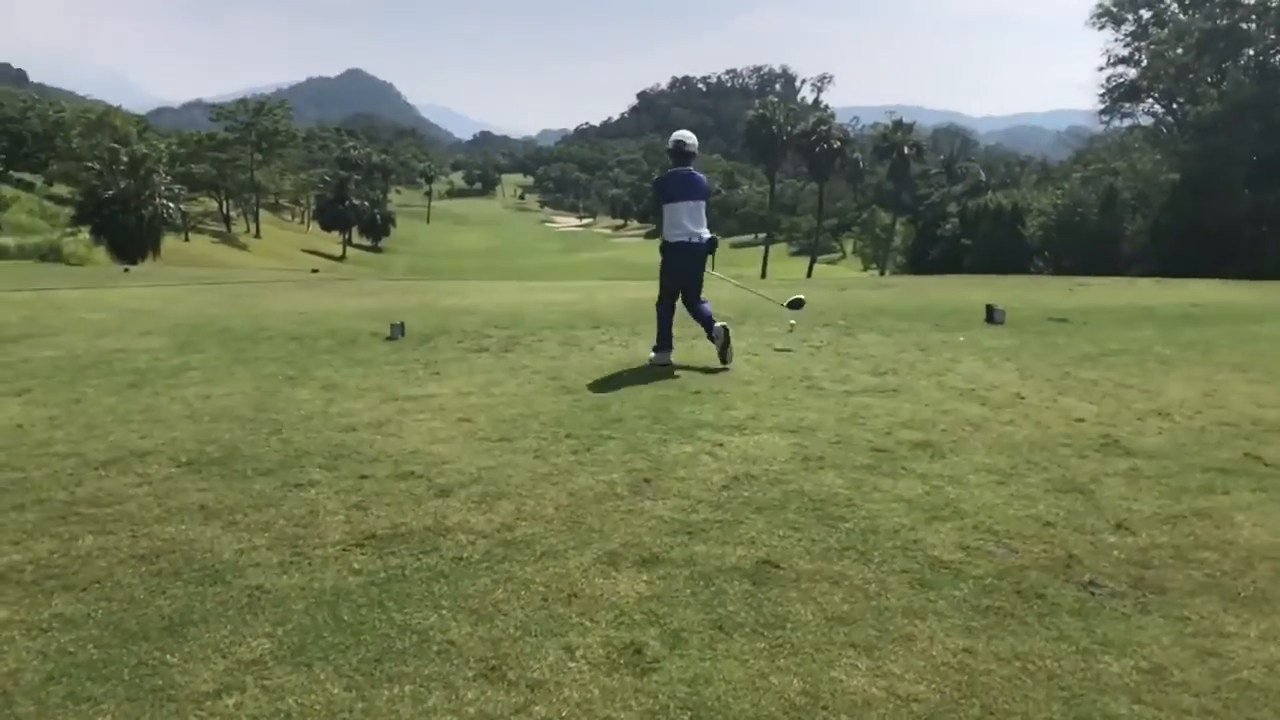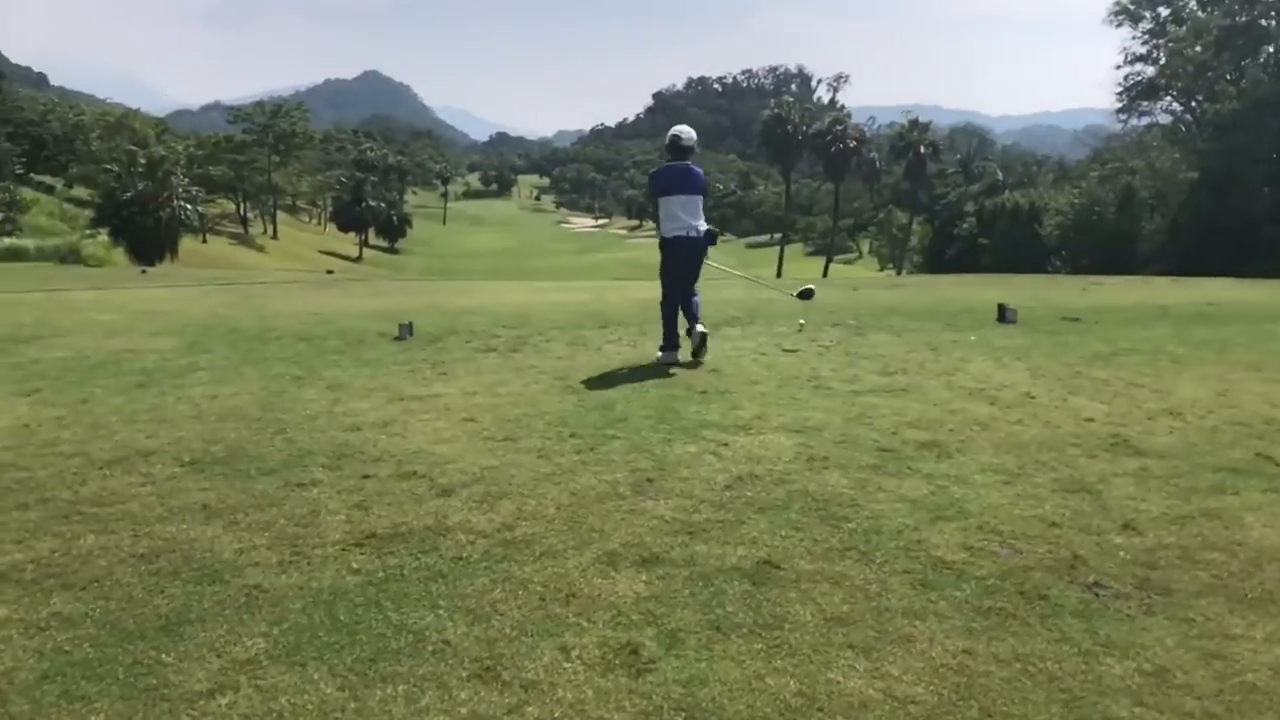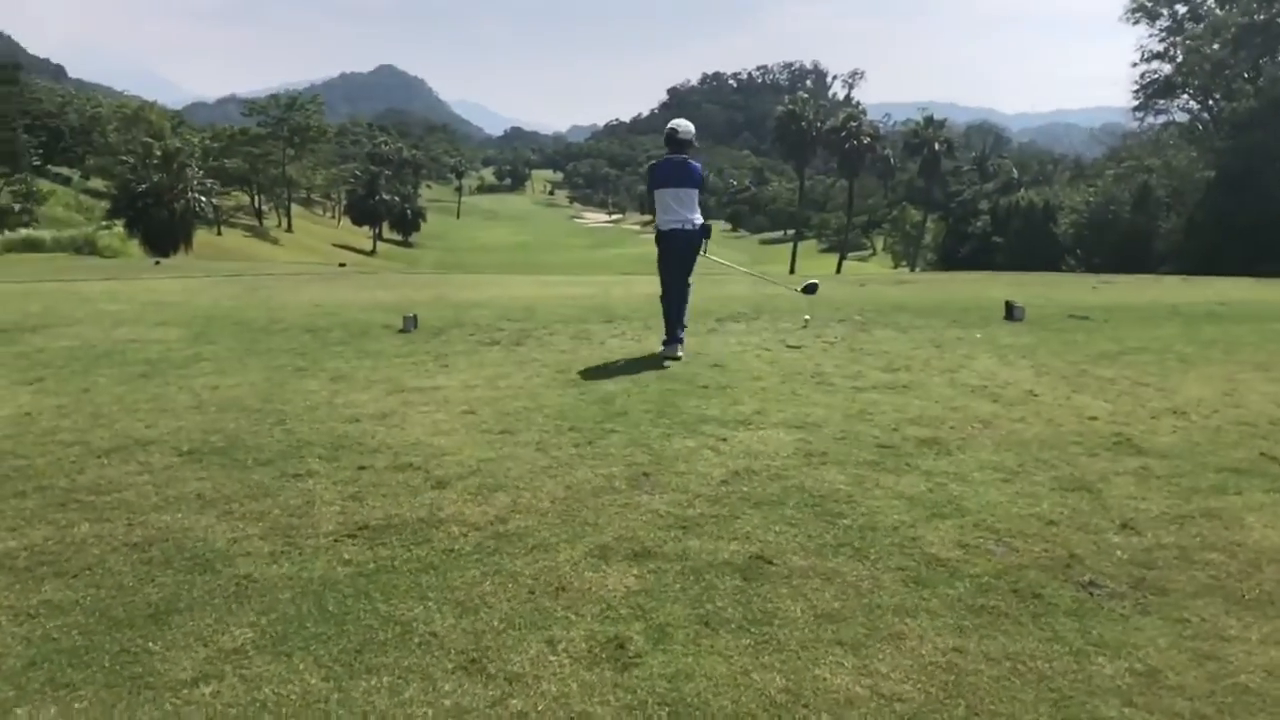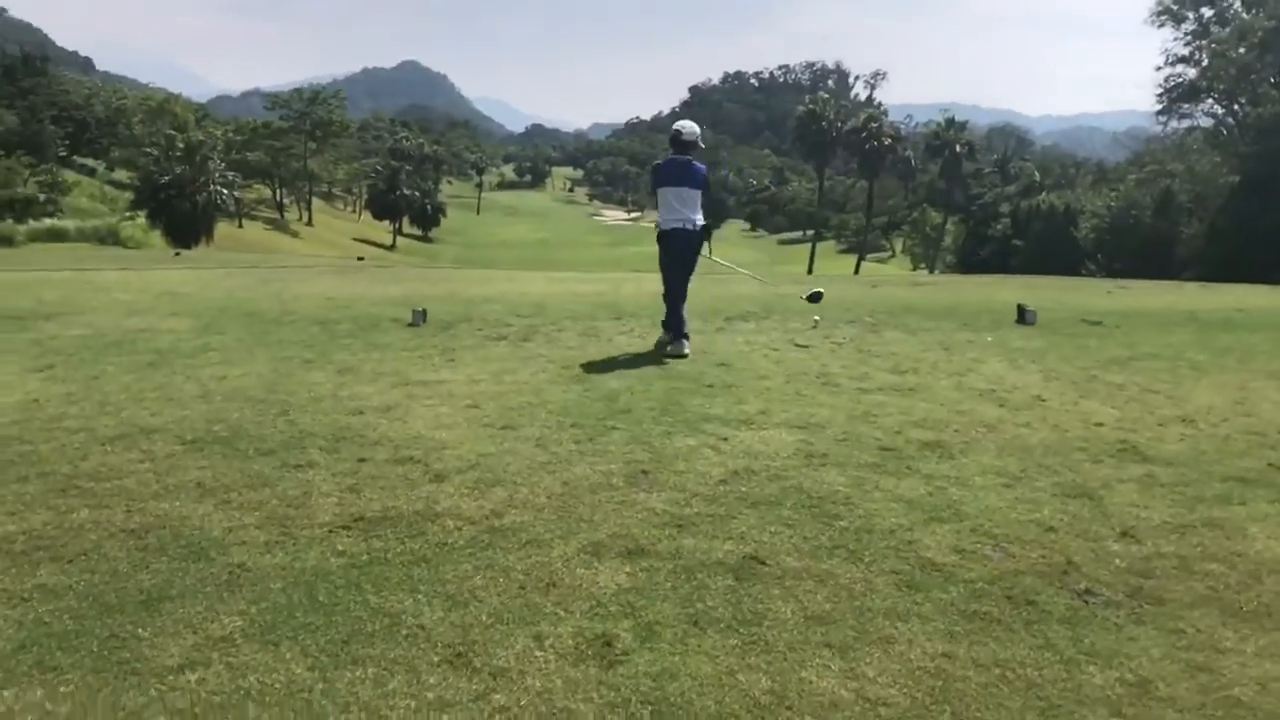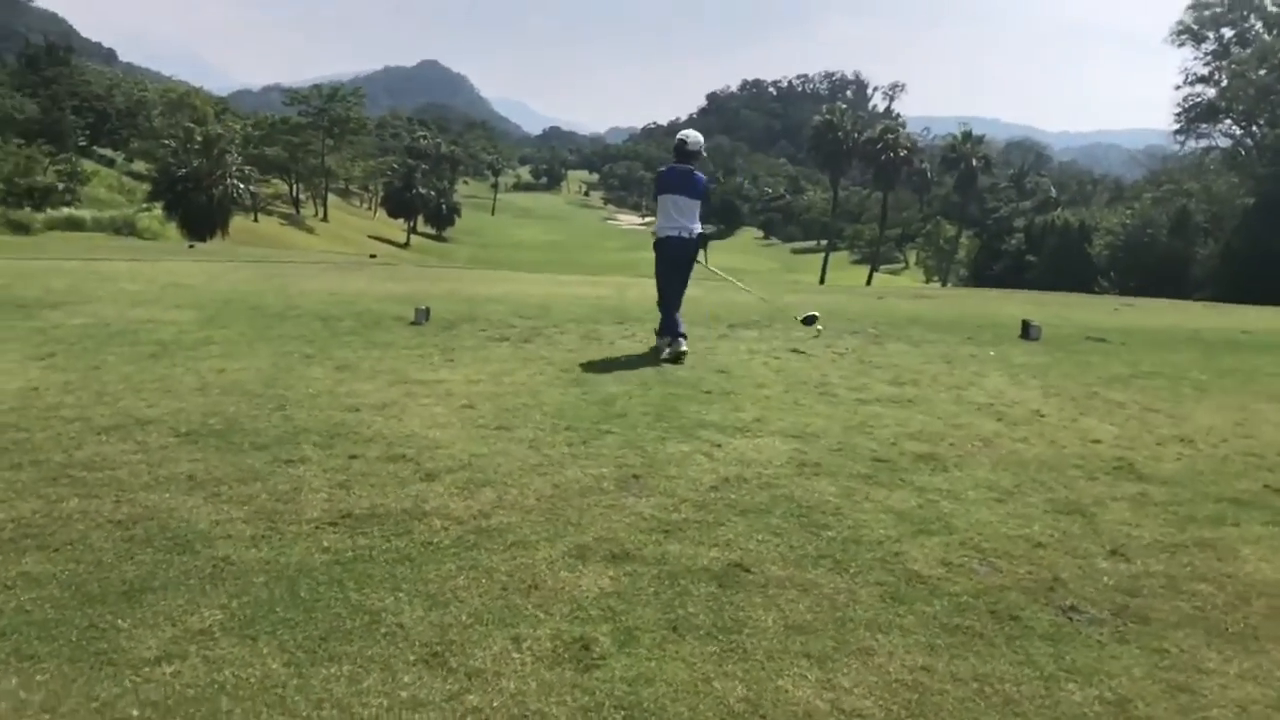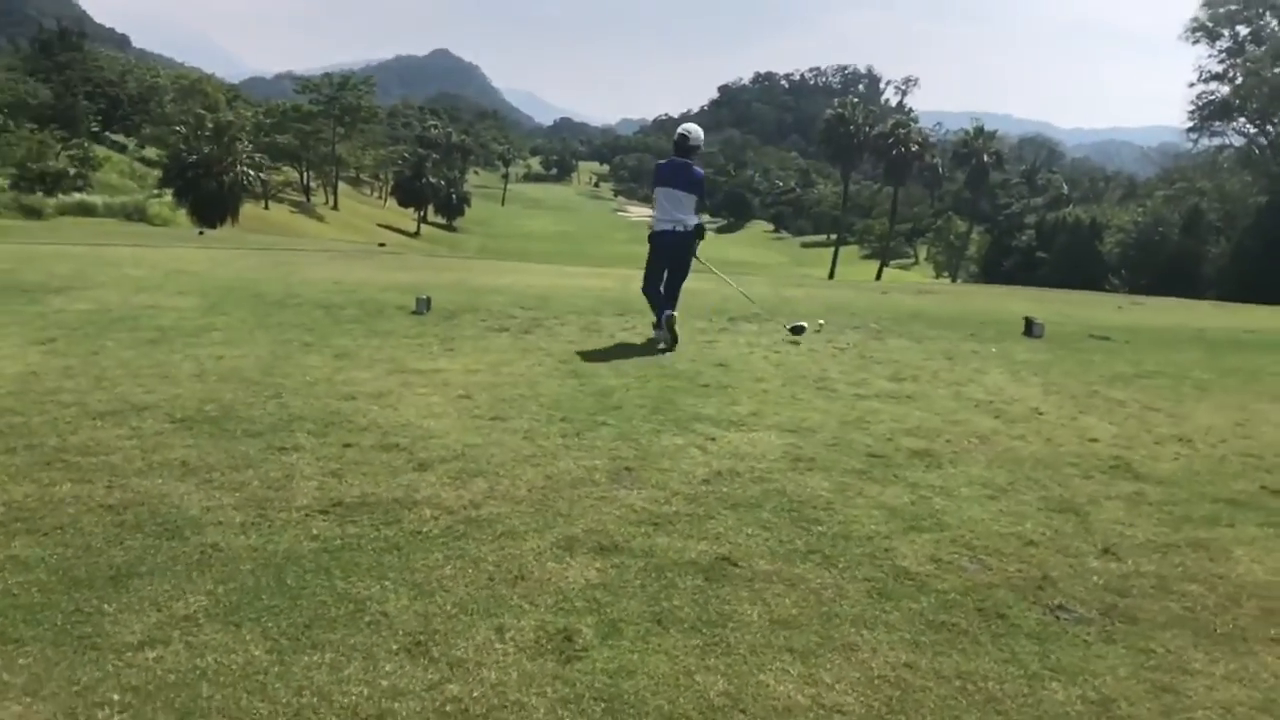
dt=0.1s
person 1, frame 1
left shoulder: (662, 183)
right shoulder: (702, 181)
left elbow: (661, 218)
right elbow: (700, 213)
left hip: (675, 247)
right hip: (700, 246)
left knee: (667, 302)
right knee: (694, 299)
left ankle: (663, 351)
right ankle: (716, 329)
person 1, frame 2
left shoulder: (657, 176)
right shoulder: (699, 176)
left elbow: (658, 212)
right elbow: (700, 207)
left hip: (673, 241)
right hip: (698, 239)
left knee: (671, 297)
right knee: (689, 291)
left ankle: (671, 349)
right ankle: (697, 327)
person 1, frame 3
left shoulder: (655, 169)
right shoulder: (696, 169)
left elbow: (654, 204)
right elbow: (697, 201)
left hip: (669, 234)
right hip: (693, 233)
left knee: (670, 290)
right knee: (682, 284)
left ankle: (673, 342)
right ankle: (677, 333)
person 1, frame 4
left shoulder: (659, 169)
right shoulder: (700, 171)
left elbow: (658, 200)
right elbow: (700, 203)
left hip: (670, 233)
right hip: (694, 233)
left knee: (672, 288)
right knee: (680, 286)
left ankle: (679, 339)
right ankle: (671, 330)
person 1, frame 5
left shoulder: (662, 176)
right shoulder: (701, 181)
left elbow: (659, 207)
right elbow: (700, 213)
left hip: (667, 241)
right hip: (690, 241)
left knee: (667, 294)
right knee: (676, 292)
left ankle: (677, 338)
right ankle: (667, 335)
person 1, frame 6
left shoulder: (660, 168)
right shoulder: (698, 176)
left elbow: (657, 200)
right elbow: (698, 209)
left hip: (661, 234)
right hip: (686, 235)
left knee: (651, 284)
right knee: (674, 284)
left ankle: (666, 316)
right ankle: (663, 327)
